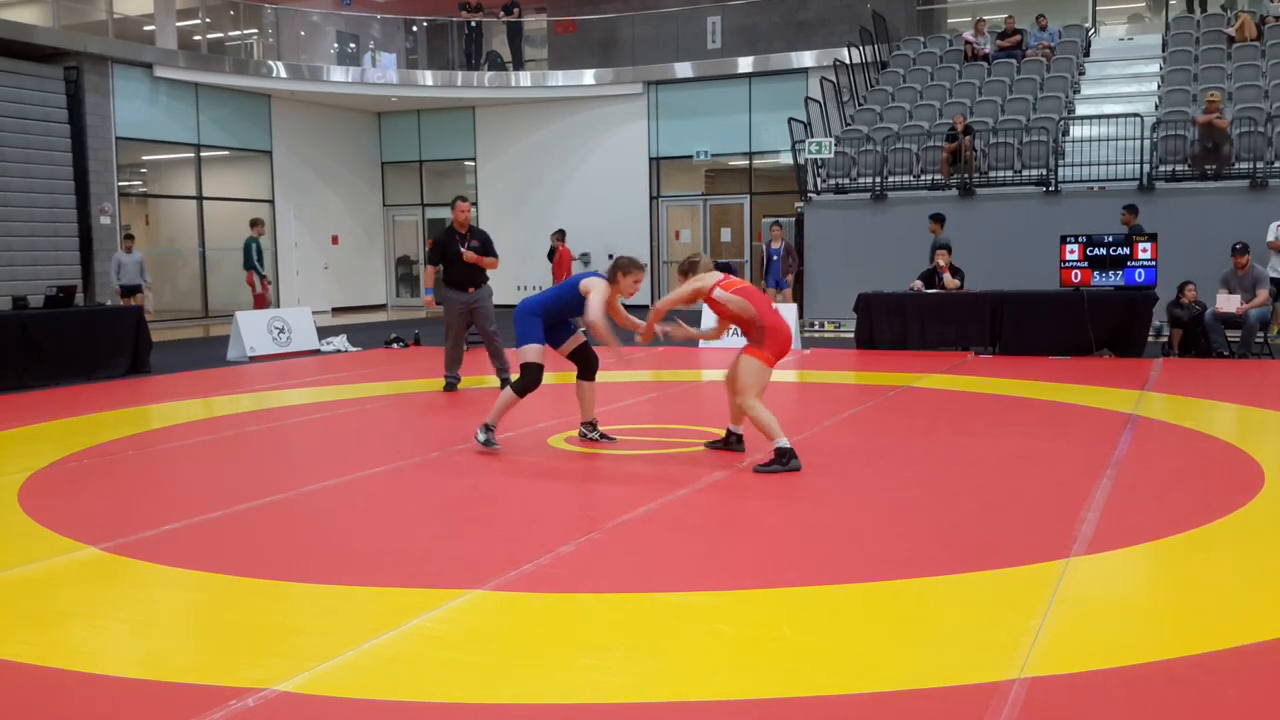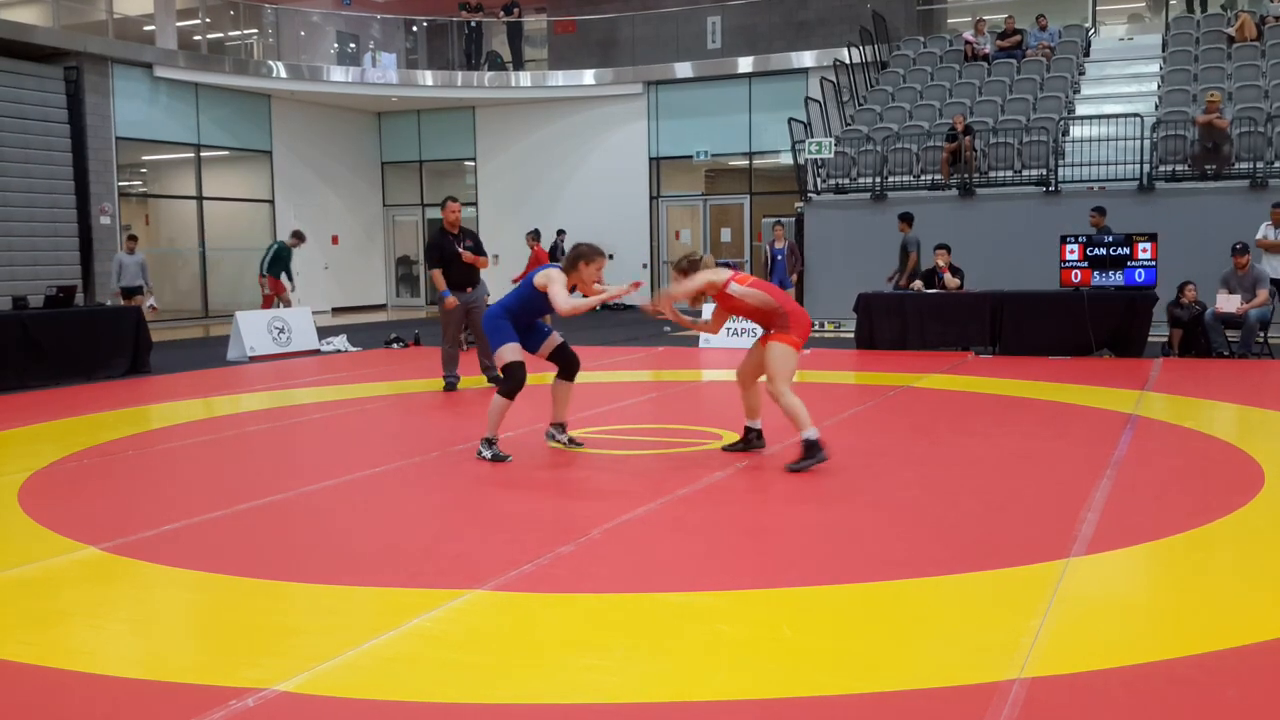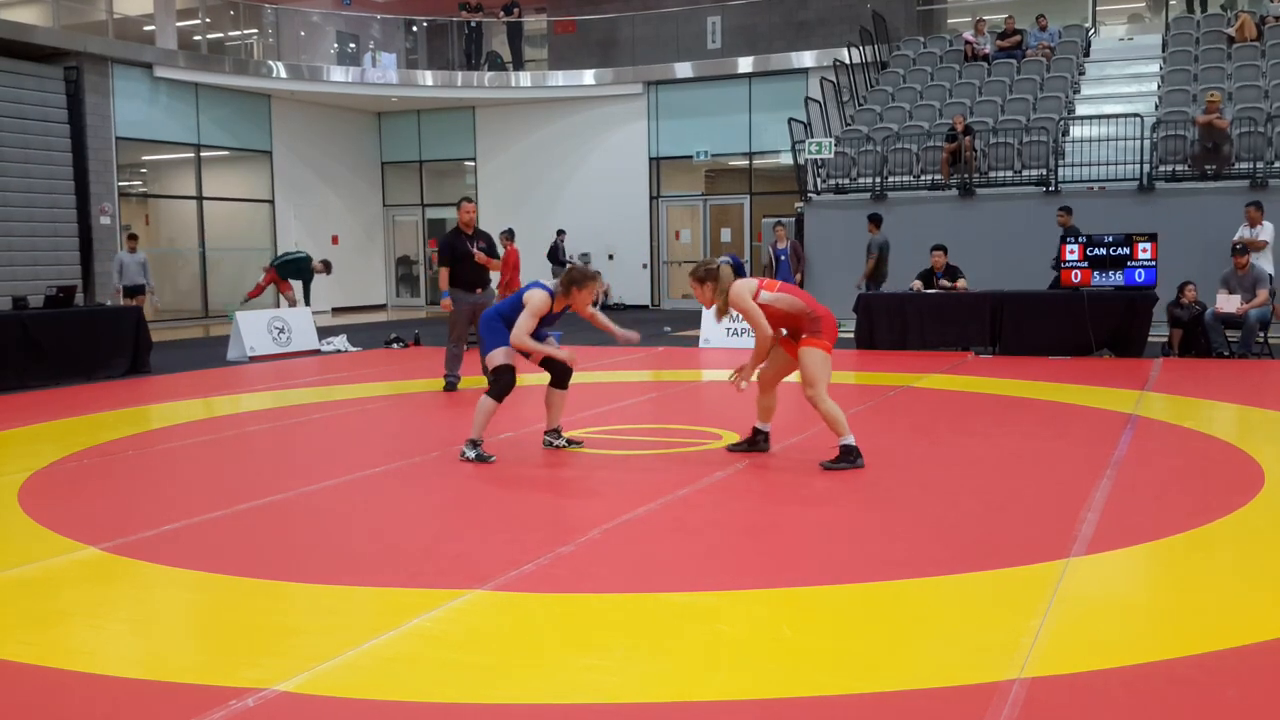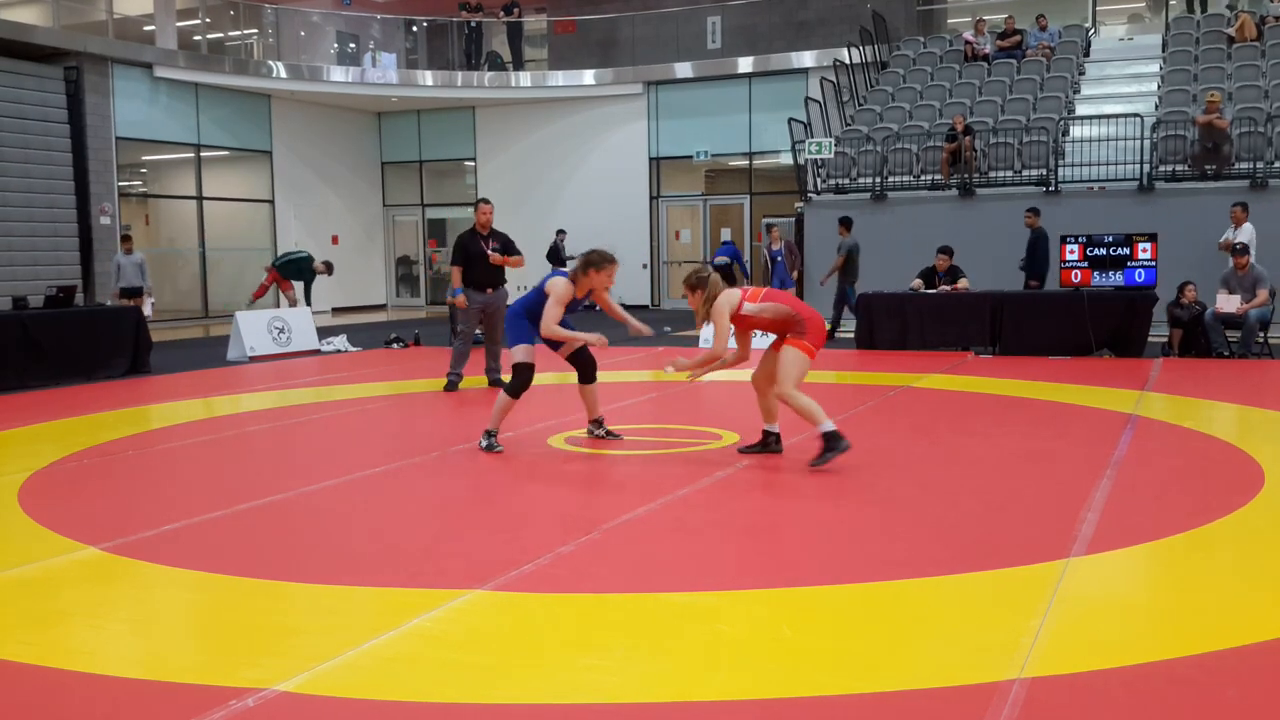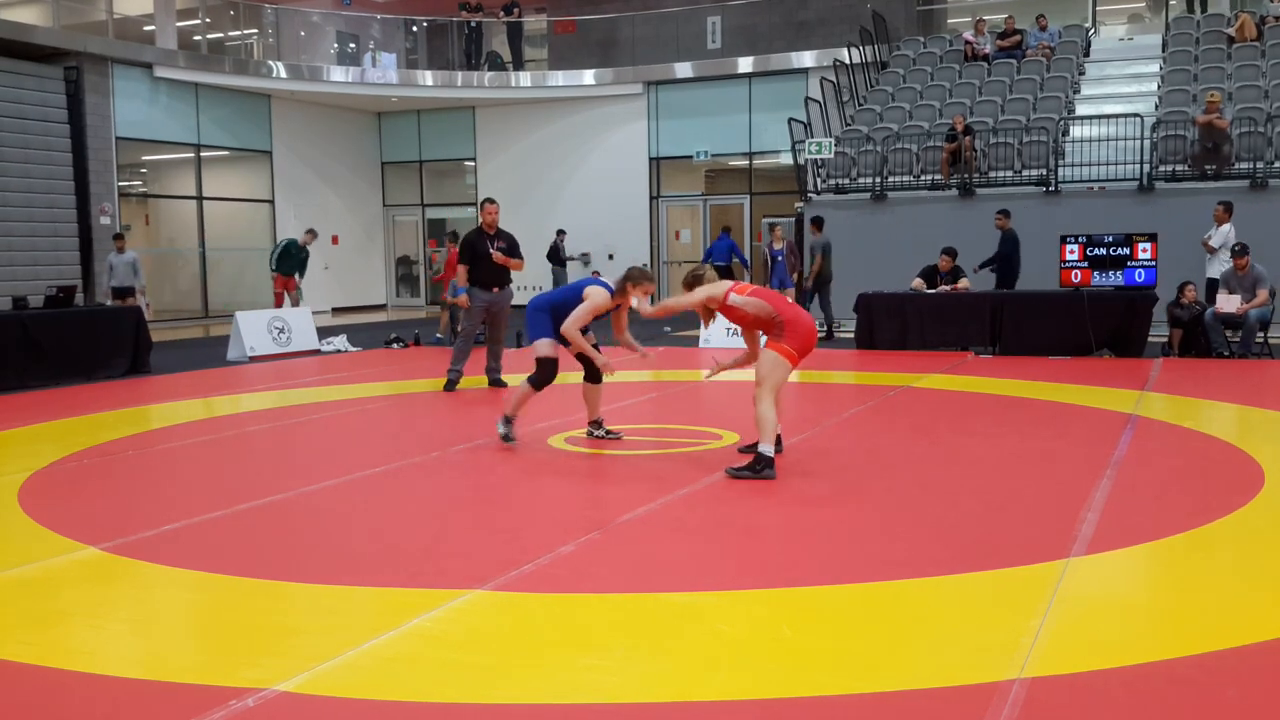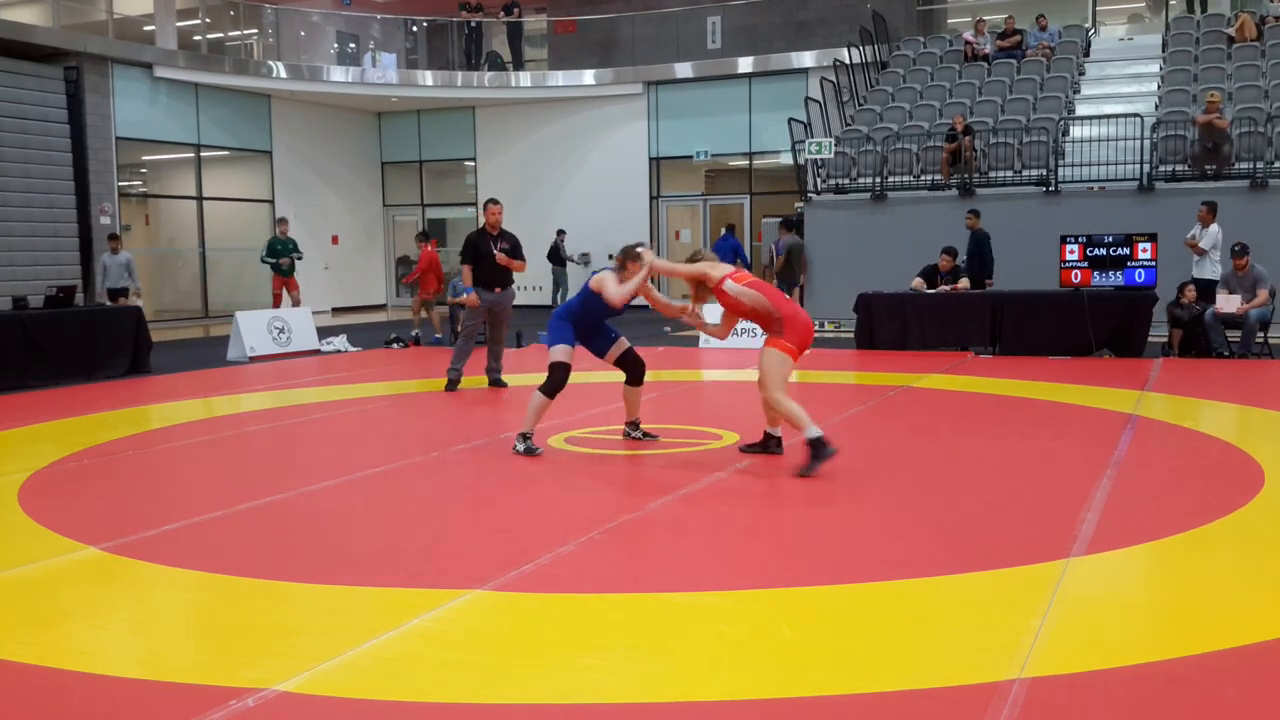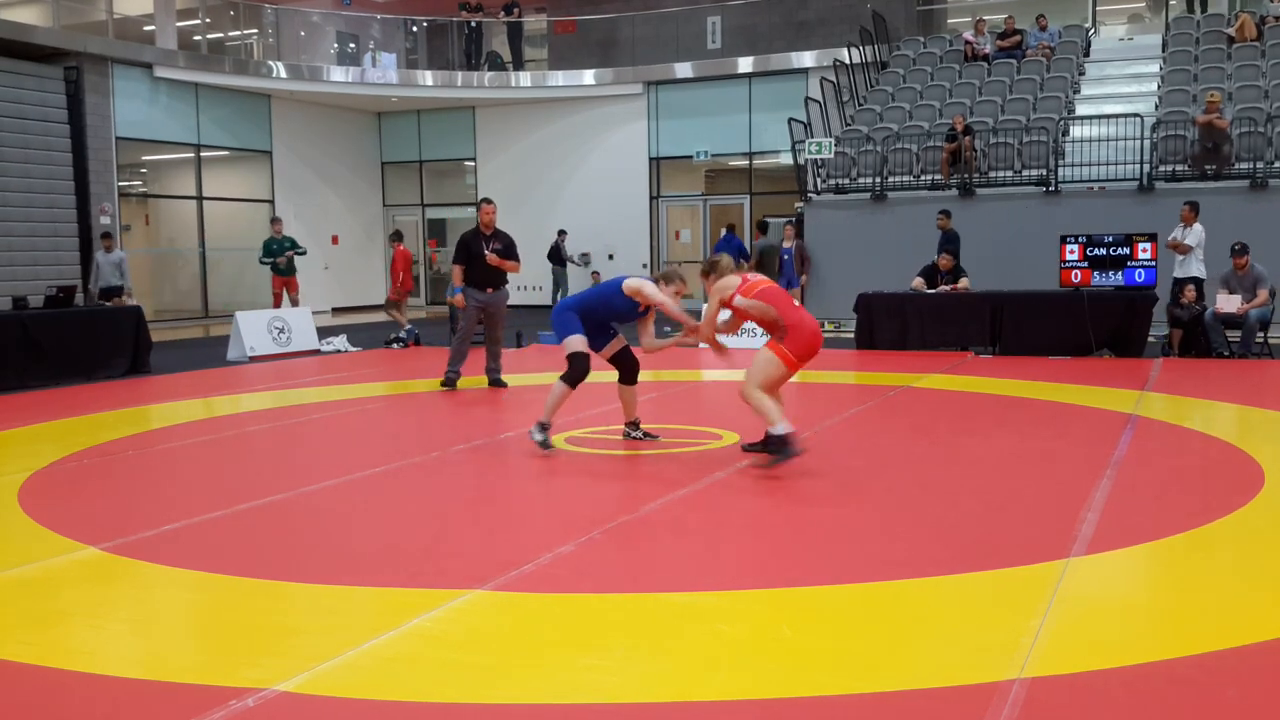
dt=0.4s
person 1, frame 1
left shoulder: (701, 281)
right shoulder: (720, 286)
left elbow: (661, 306)
right elbow: (718, 332)
left wrist: (648, 330)
right wrist: (691, 333)
left hip: (767, 333)
right hip: (774, 332)
left knee: (745, 401)
right knee: (733, 382)
left ankle: (786, 454)
right ankle: (733, 437)
person 1, frame 2
left shoulder: (709, 277)
right shoulder: (720, 292)
left elbow: (677, 290)
right elbow: (713, 326)
left wrist: (661, 301)
right wrist: (677, 318)
left hip: (788, 322)
right hip: (784, 324)
left knee: (776, 388)
right knee: (744, 375)
left ankle: (813, 445)
right ankle: (753, 435)
person 1, frame 3
left shoulder: (736, 292)
right shoulder: (743, 293)
left elbow: (765, 333)
right elbow: (774, 336)
left wrist: (750, 367)
right wrist: (751, 366)
left hip: (817, 324)
right hip: (802, 328)
left knee: (814, 393)
right knee: (766, 379)
left ankle: (851, 452)
right ankle: (759, 437)
person 1, frame 4
left shoulder: (721, 303)
right shoulder: (732, 304)
left elbow: (718, 351)
right elbow: (743, 353)
left wrist: (689, 364)
right wrist: (707, 368)
left hip: (806, 325)
right hip: (796, 327)
left knee: (784, 391)
right knee: (760, 381)
left ankle: (833, 438)
right ankle: (771, 438)
person 1, frame 5
left shoulder: (712, 291)
right shoulder: (736, 301)
left elbow: (675, 304)
right elbow: (753, 354)
left wrist: (648, 311)
right wrist: (726, 366)
left hip: (791, 328)
right hip: (801, 327)
left knee: (763, 394)
right knee: (765, 387)
left ankle: (765, 461)
right ankle: (772, 440)
person 1, frame 6
left shoulder: (711, 270)
right shoulder: (732, 299)
left elbow: (664, 267)
right elbow: (723, 332)
left wrist: (648, 262)
right wrist: (698, 324)
left hip: (788, 325)
right hip: (795, 323)
left knee: (772, 394)
right knee: (767, 385)
left ankle: (818, 445)
right ankle: (773, 439)
person 1, frame 7
left shoulder: (721, 287)
right shoulder: (748, 282)
left elbow: (706, 333)
right elbow: (731, 326)
left wrist: (717, 346)
left hip: (792, 331)
right hip: (809, 332)
left knee: (749, 389)
right knee: (766, 387)
left ankle: (784, 442)
right ankle: (774, 438)
person 2, frame 1
left shoulder: (607, 292)
right shoulder: (600, 286)
left elbow: (624, 320)
right elbow: (594, 319)
right wrist: (615, 347)
left hip: (553, 320)
right hip: (530, 314)
left knee: (589, 363)
right knee: (531, 378)
left ankle: (588, 427)
right ankle: (487, 428)
person 2, frame 2
left shoulder: (574, 278)
right shoulder: (555, 276)
left elbow: (597, 292)
right elbow: (565, 308)
left wrist: (624, 290)
right wrist: (607, 296)
left hip: (525, 322)
right hip: (500, 319)
left knee: (569, 362)
right knee: (515, 377)
left ankle: (556, 427)
right ankle: (487, 443)
person 2, frame 3
left shoulder: (569, 295)
right shoulder: (541, 298)
left elbow: (591, 314)
right elbow: (517, 339)
left wrist: (617, 331)
right wrist: (554, 351)
left hip: (521, 327)
right hip: (495, 324)
left knee: (562, 370)
right knee: (504, 381)
left ankle: (552, 434)
right ankle: (472, 445)
person 2, frame 4
left shoulder: (592, 284)
right shoulder: (563, 285)
left elbow: (609, 305)
right elbow: (547, 330)
left wrist: (633, 323)
right wrist: (586, 337)
left hip: (549, 318)
right hip: (521, 318)
left knee: (587, 365)
right knee: (523, 377)
left ankle: (596, 424)
right ankle: (490, 434)
person 2, frame 5
left shoulder: (622, 299)
right shoulder: (602, 296)
left elbow: (621, 334)
right elbow: (567, 329)
left wrist: (639, 349)
right wrist: (596, 356)
left hip: (564, 316)
right hip: (541, 311)
left knee: (596, 366)
right knee: (547, 372)
left ankle: (595, 425)
right ankle: (507, 419)
person 2, frame 6
left shoulder: (637, 282)
right shoulder: (607, 277)
left elbow: (666, 308)
right elbow: (617, 300)
left wrist: (684, 308)
right wrist: (643, 273)
left hip: (593, 326)
right hip: (565, 322)
left knee: (636, 367)
right knee: (558, 378)
left ankle: (632, 427)
right ankle: (523, 438)
person 2, frame 7
left shoulder: (649, 308)
right shoulder: (644, 286)
left elbow: (647, 344)
right elbow: (664, 302)
left wrist: (680, 339)
right wrist: (691, 323)
left hip: (593, 322)
right hip: (568, 312)
left knee: (630, 366)
right knee: (579, 368)
left ankle: (631, 426)
right ankle: (541, 426)
person 3, frame 1
left shoulder: (481, 235)
right shoulder: (442, 238)
left elbow: (494, 263)
right elbow: (432, 266)
left wrist: (477, 259)
right wrist: (429, 291)
left hip: (480, 292)
right hip: (454, 294)
left knee: (491, 334)
right knee: (454, 339)
left ankle: (504, 374)
right ankle: (452, 378)
person 3, frame 2
left shoulder: (471, 235)
right shoulder: (436, 240)
left elbow: (485, 262)
right elbow: (435, 271)
left wrist: (473, 259)
right wrist: (446, 294)
left hip: (475, 292)
right hip: (451, 295)
left knee: (484, 334)
right knee: (451, 339)
left ankle: (492, 373)
right ankle: (451, 377)
person 3, frame 3
left shoulder: (485, 237)
right shoulder: (449, 239)
left elbow: (498, 265)
right elbow: (443, 269)
left wrist: (486, 260)
right wrist: (445, 295)
left hip: (485, 293)
right hip: (460, 295)
right knee: (456, 338)
right ankle: (451, 377)
person 3, frame 4
left shoulder: (501, 238)
right shoulder: (464, 239)
left elbow: (520, 261)
right elbow: (456, 268)
left wrist: (503, 260)
right wrist: (457, 292)
left hip: (497, 294)
right hip: (472, 294)
left knee: (495, 337)
right knee: (463, 336)
left ankle: (494, 375)
right ankle: (454, 376)
person 3, frame 5
left shoulder: (508, 238)
right shoulder: (471, 238)
left elbow: (520, 265)
right elbow: (462, 267)
left wrist: (505, 260)
right wrist: (461, 291)
left hip: (502, 293)
right hip: (477, 293)
left knee: (497, 337)
right knee: (466, 333)
left ankle: (494, 374)
right ankle: (453, 375)
person 3, frame 6
left shoulder: (511, 239)
right shoulder: (474, 238)
left elbow: (522, 266)
right elbow: (466, 267)
left wrist: (508, 261)
right wrist: (469, 291)
left hip: (504, 294)
right hip: (480, 293)
left knee: (498, 337)
right knee: (468, 333)
left ankle: (494, 375)
right ankle: (454, 374)
person 3, frame 7
left shoulder: (505, 239)
right shoulder: (467, 238)
left elbow: (516, 267)
right elbow: (458, 267)
left wrist: (499, 262)
right wrist: (457, 291)
left hip: (497, 294)
right hip: (472, 293)
left knee: (495, 337)
right knee: (463, 334)
left ankle: (494, 375)
right ankle: (452, 374)
